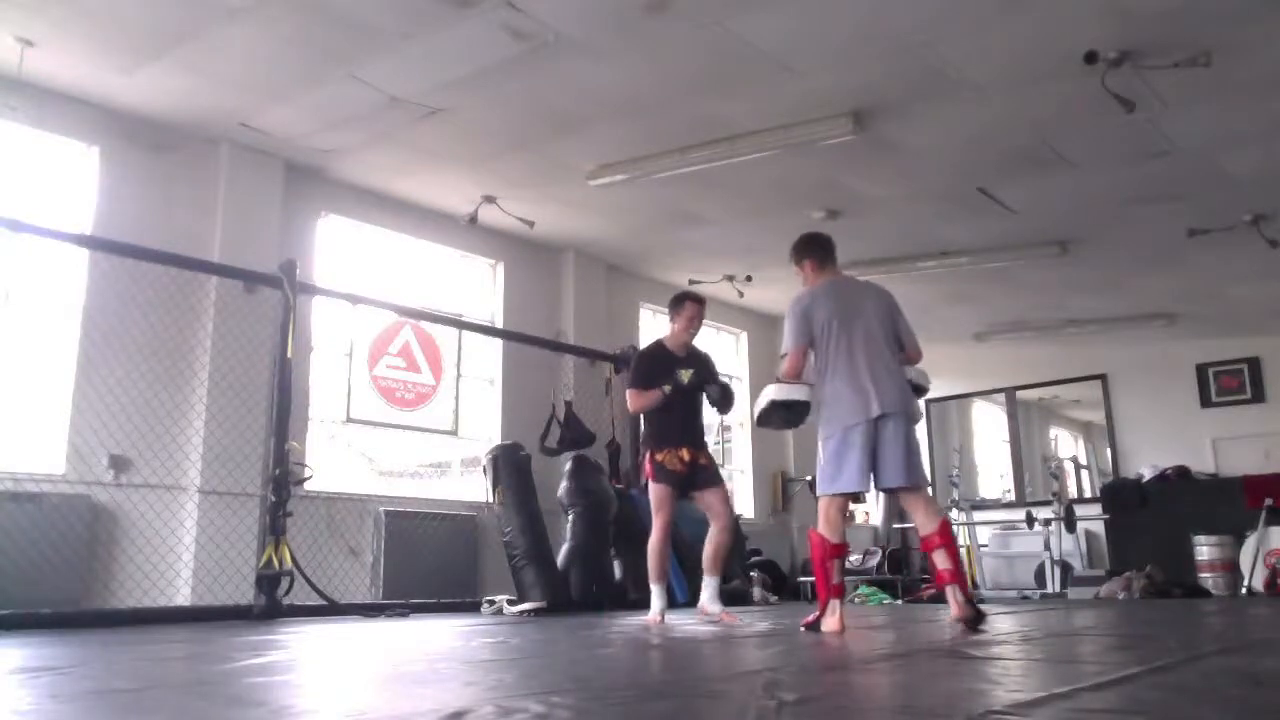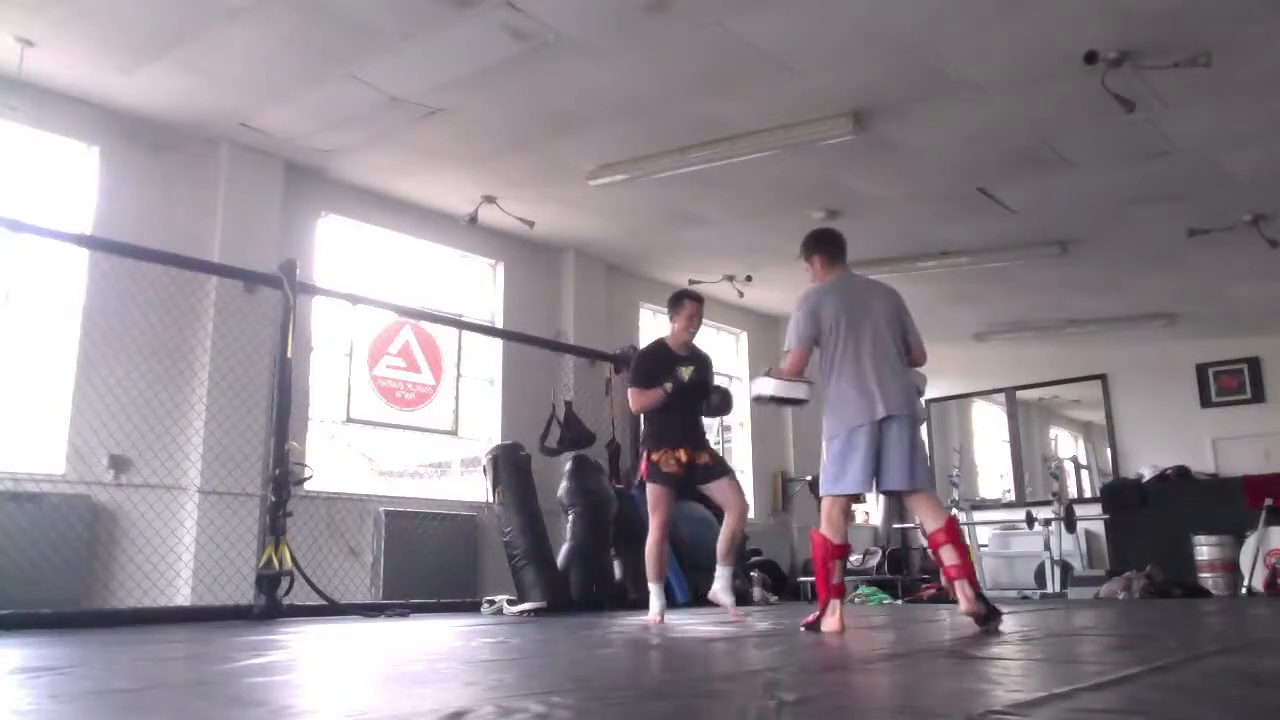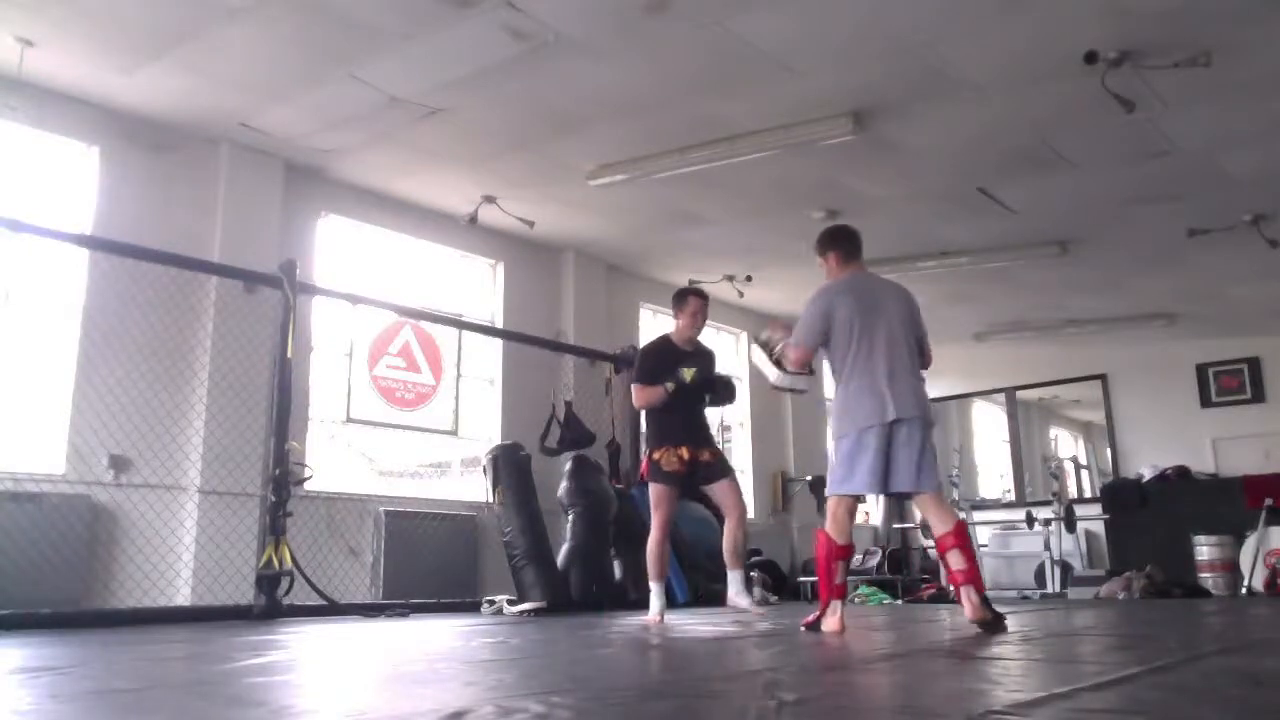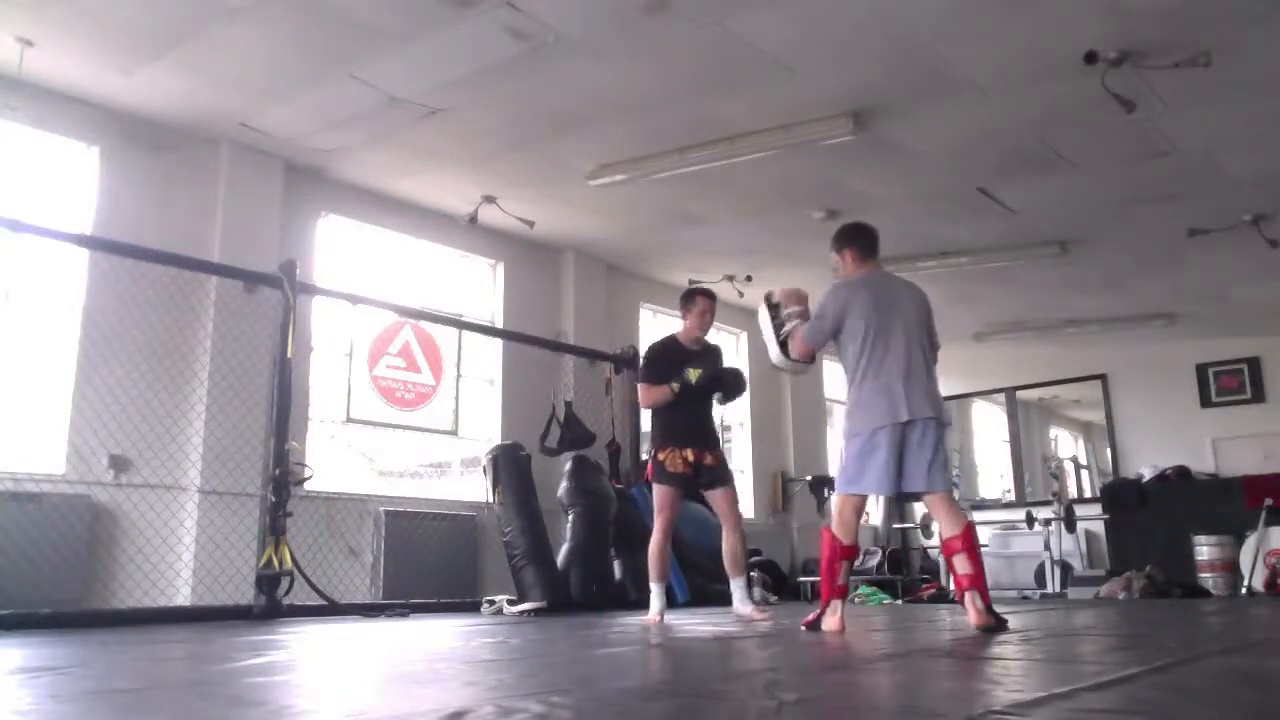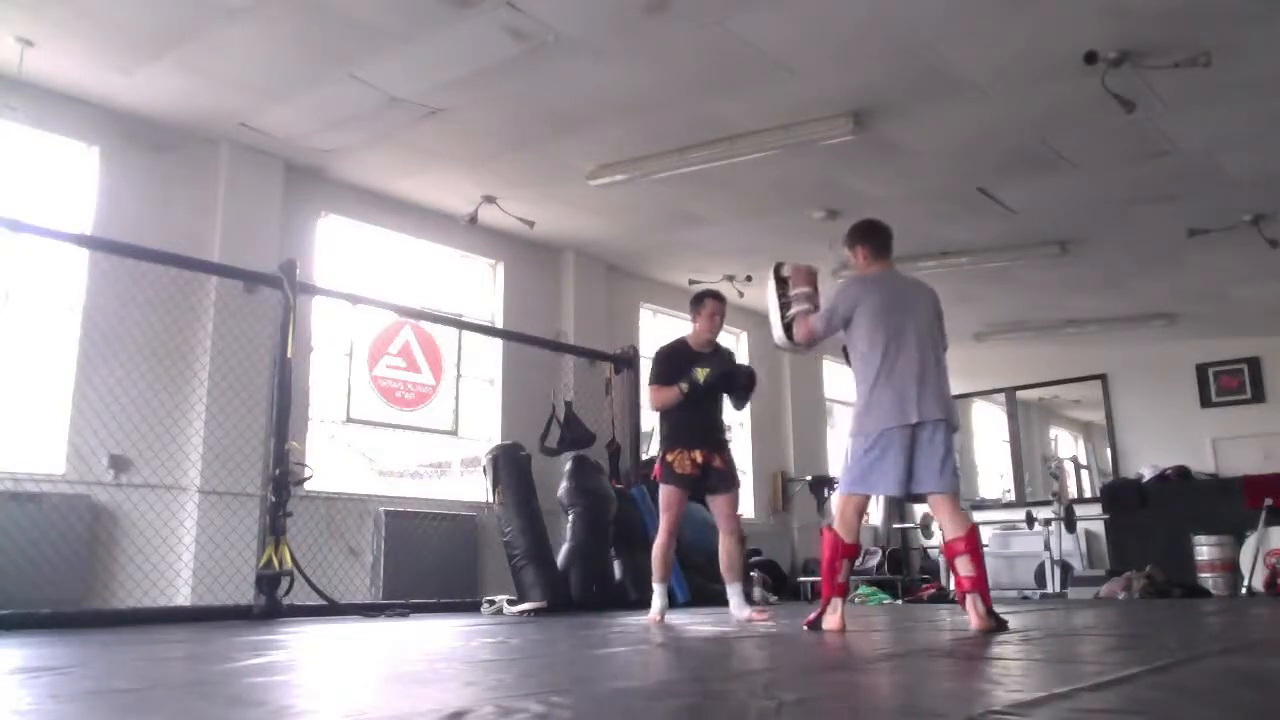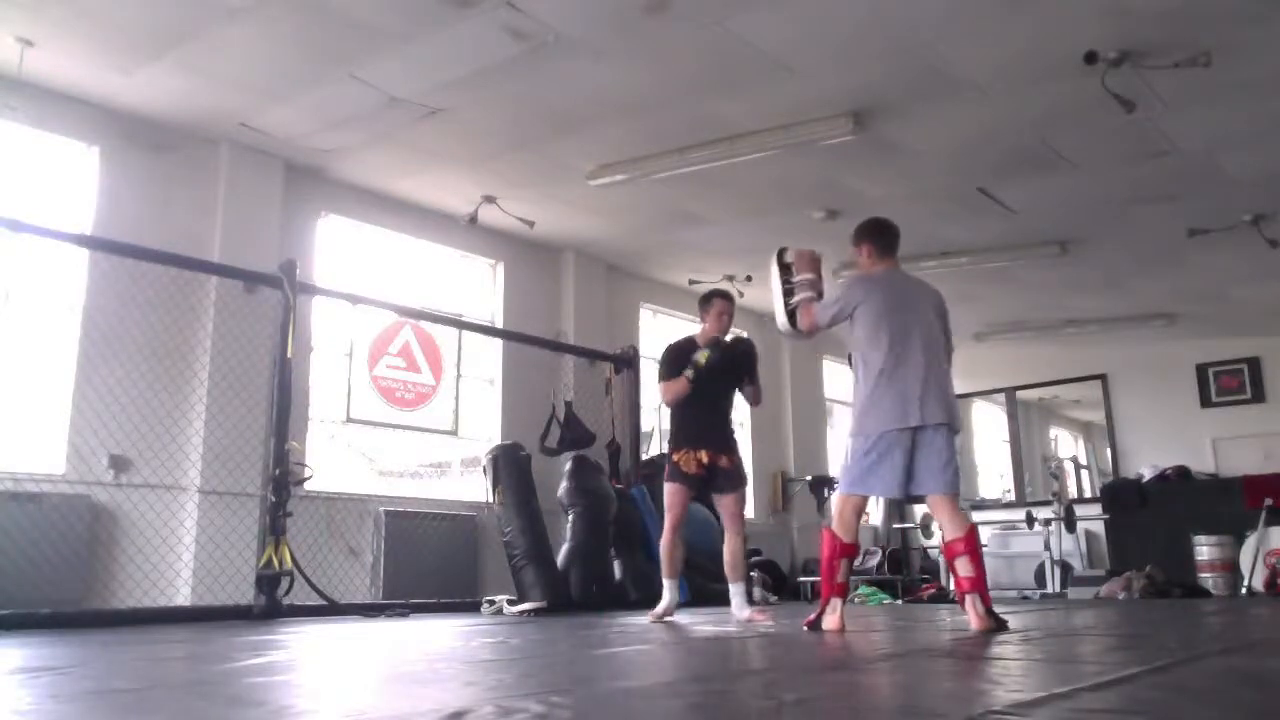
dt=0.1s
person 1, frame 1
left shoulder: (806, 302)
right shoulder: (879, 294)
left elbow: (793, 369)
right elbow: (913, 354)
left hip: (843, 413)
right hip: (892, 406)
left knee: (831, 507)
right knee: (917, 499)
left ankle: (830, 609)
right ankle: (958, 596)
person 1, frame 2
left shoulder: (813, 298)
right shoulder: (886, 293)
left elbow: (794, 365)
right elbow: (918, 356)
left wrist: (777, 374)
left hip: (848, 413)
right hip: (898, 408)
left knee: (834, 507)
right knee: (922, 498)
left ankle: (830, 609)
right ankle: (967, 591)
person 1, frame 3
left shoulder: (828, 295)
right shoulder: (900, 293)
left elbow: (796, 361)
right elbow: (925, 358)
left wrist: (780, 341)
left hip: (859, 414)
right hip: (909, 409)
left knee: (839, 508)
right knee: (931, 500)
left ankle: (831, 610)
right ankle: (973, 599)
person 1, frame 4
left shoulder: (844, 292)
right shoulder: (914, 293)
left elbow: (801, 351)
left wrist: (793, 311)
left hip: (871, 414)
right hip: (922, 410)
left knee: (846, 507)
right knee: (941, 501)
left ankle: (831, 610)
right ankle: (977, 603)
person 1, frame 5
left shoulder: (855, 289)
right shoulder: (925, 292)
left elbow: (803, 334)
left wrist: (802, 289)
left hip: (880, 414)
right hip: (932, 411)
left knee: (848, 507)
right knee: (946, 504)
left ankle: (832, 608)
right ankle: (978, 606)
person 1, frame 6
left shoulder: (858, 287)
right shoulder: (931, 294)
left elbow: (806, 323)
left wrist: (806, 276)
left hip: (880, 416)
right hip: (933, 413)
left knee: (847, 507)
right knee: (946, 505)
left ankle: (831, 608)
right ankle: (977, 605)
person 2, frame 1
left shoulder: (703, 361)
right shoulder: (648, 357)
left elbow: (722, 405)
right elbow: (634, 404)
left wrist: (722, 397)
right wrist: (672, 384)
left hip: (697, 449)
right hip: (662, 450)
left knee: (723, 520)
right knee: (663, 524)
left ankle: (709, 599)
right ankle: (657, 602)
person 2, frame 2
left shoulder: (702, 359)
right shoulder: (649, 355)
right elbow: (636, 403)
right wrist: (674, 382)
left hip: (698, 447)
right hip: (662, 449)
left knee: (738, 508)
right knee: (660, 525)
left ankle: (721, 585)
right ankle: (656, 602)
person 2, frame 3
left shoulder: (705, 355)
right shoulder: (653, 352)
right elbow: (639, 399)
right wrist: (677, 380)
left hip: (702, 444)
right hip: (665, 447)
left knee: (736, 511)
right knee: (661, 524)
left ankle: (736, 592)
right ankle: (656, 603)
person 2, frame 4
left shoulder: (713, 353)
right shoulder: (660, 351)
right elbow: (645, 398)
left wrist: (731, 387)
right wrist: (683, 380)
left hip: (707, 447)
right hip: (670, 448)
left knee: (732, 521)
right knee: (663, 525)
left ankle: (741, 599)
right ankle: (657, 603)
person 2, frame 5
left shoulder: (724, 357)
right shoulder: (670, 354)
left elbow: (738, 403)
right elbow: (656, 401)
left wrist: (743, 386)
right wrist: (692, 380)
left hip: (716, 450)
right hip: (678, 451)
left knee: (730, 527)
right knee: (668, 526)
left ankle: (738, 604)
right ankle: (658, 602)
person 2, frame 6
left shoulder: (732, 354)
right shoulder: (678, 352)
left elbow: (754, 401)
right elbow: (668, 396)
left wrist: (751, 374)
right wrist: (697, 365)
left hip: (723, 449)
right hip: (686, 449)
left knee: (735, 526)
right knee: (673, 523)
left ankle: (739, 604)
right ankle: (669, 596)
